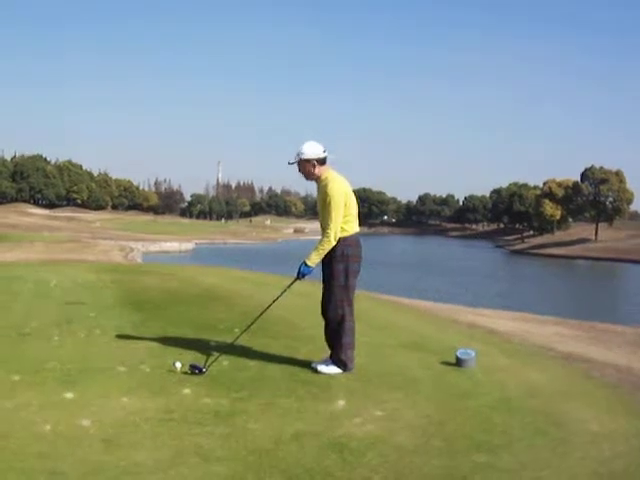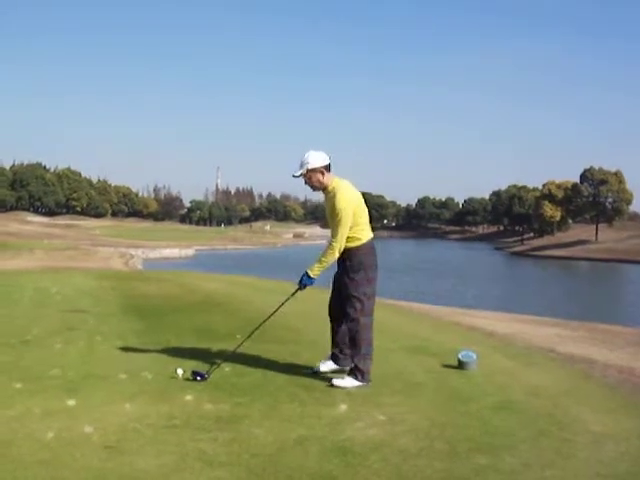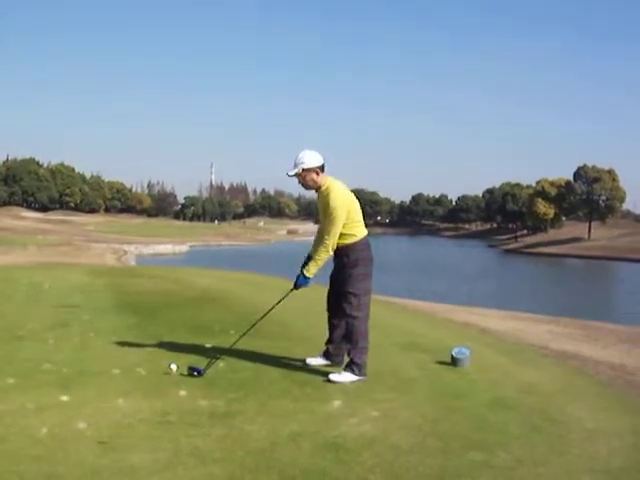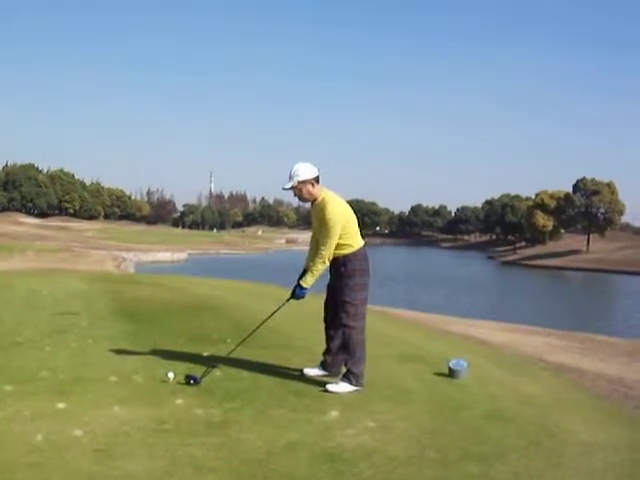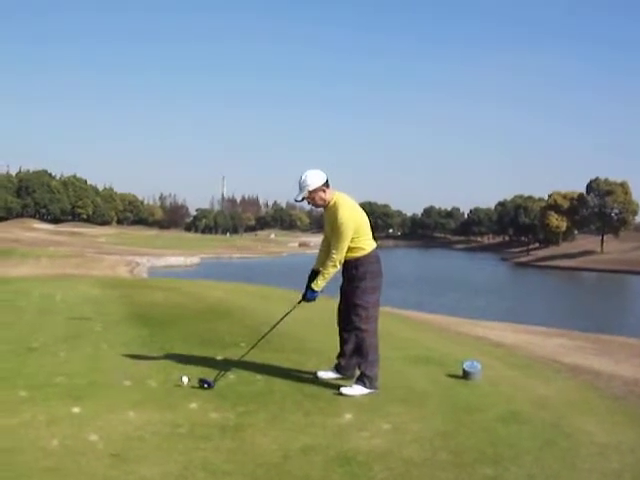
dt=1s
person 1, frame 1
left shoulder: (333, 187)
right shoulder: (325, 183)
left elbow: (331, 234)
left wrist: (310, 262)
right wrist: (315, 259)
left hip: (344, 248)
right hip: (336, 248)
left knee: (340, 307)
right knee: (330, 307)
left ankle: (343, 361)
right ankle: (336, 356)
person 1, frame 2
left shoulder: (341, 197)
right shoulder: (335, 188)
left elbow: (335, 245)
left wrist: (312, 272)
left hip: (359, 257)
right hip: (348, 256)
left knee: (357, 315)
right knee: (337, 310)
left ankle: (360, 373)
right ankle: (341, 358)
person 1, frame 3
left shoulder: (336, 196)
right shoulder: (323, 191)
left elbow: (328, 243)
right elbow: (323, 230)
left wrist: (308, 272)
right wrist: (309, 257)
left hip: (356, 254)
right hip: (343, 253)
left knee: (353, 310)
right knee: (335, 306)
left ankle: (357, 367)
right ankle: (333, 354)
person 1, frame 4
left shoulder: (332, 208)
right shoulder: (316, 204)
left elbow: (324, 254)
right elbow: (316, 240)
left wrist: (305, 284)
right wrist: (305, 271)
left hip: (353, 263)
right hip: (339, 263)
left knee: (350, 320)
right knee: (332, 316)
left ankle: (354, 378)
right ankle: (331, 364)
person 1, frame 5
left shoulder: (343, 212)
right shoulder: (329, 206)
left elbow: (336, 257)
right elbow: (327, 241)
left wrist: (316, 286)
right wrist: (315, 270)
left hip: (365, 266)
right hip: (352, 265)
left knee: (362, 322)
right knee: (345, 319)
left ankle: (368, 380)
right ankle: (345, 367)
